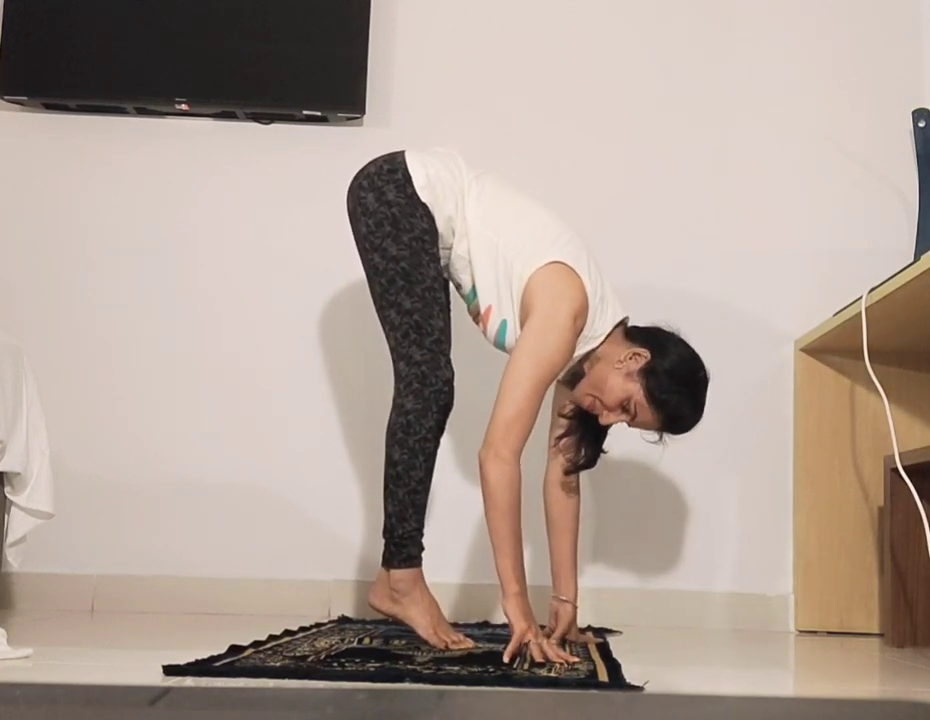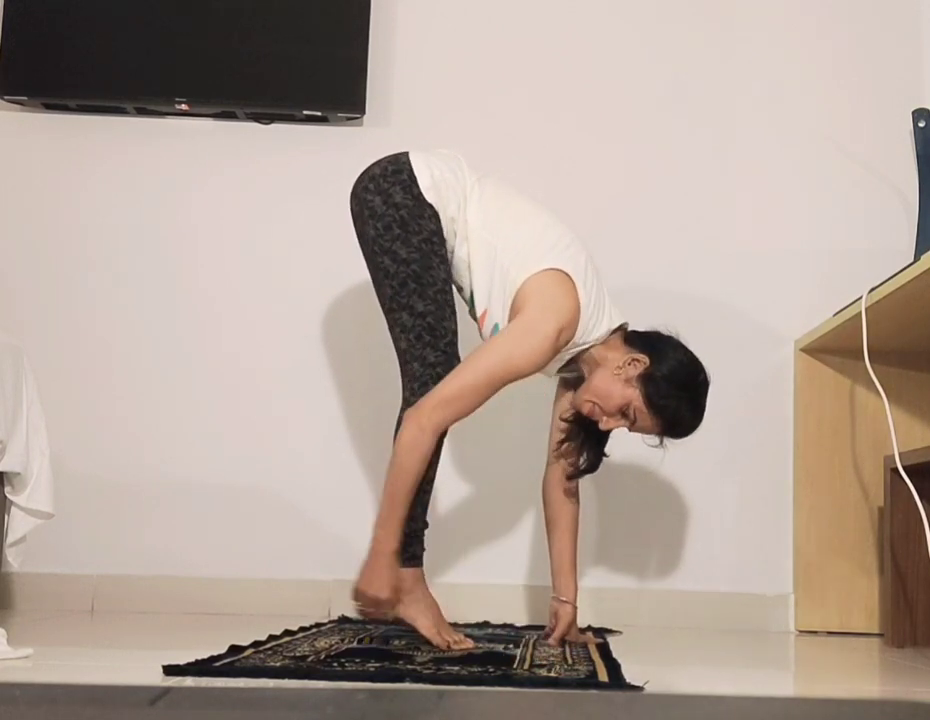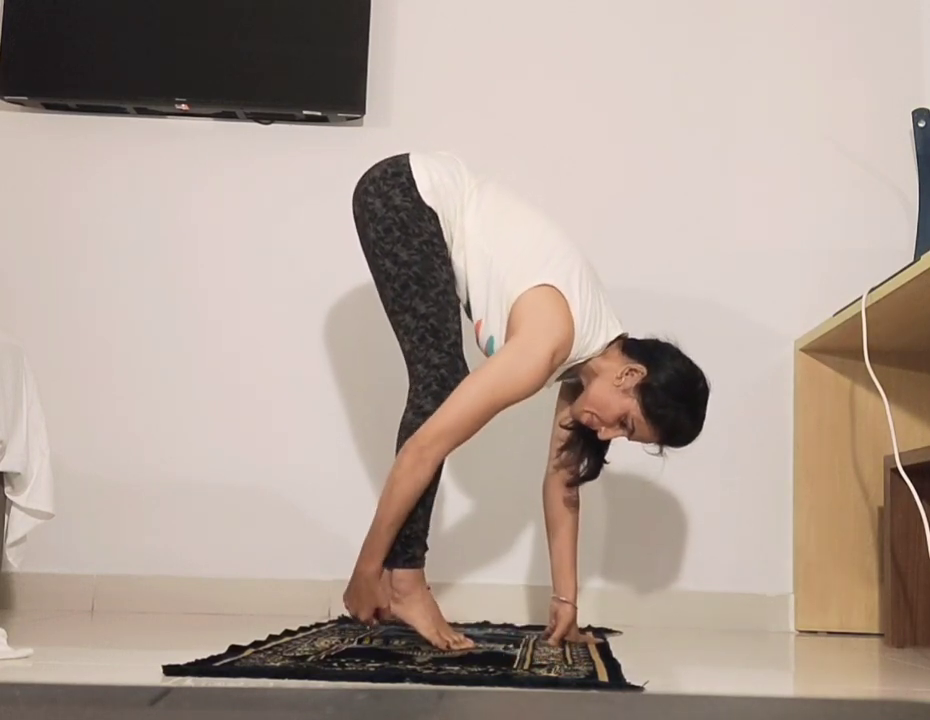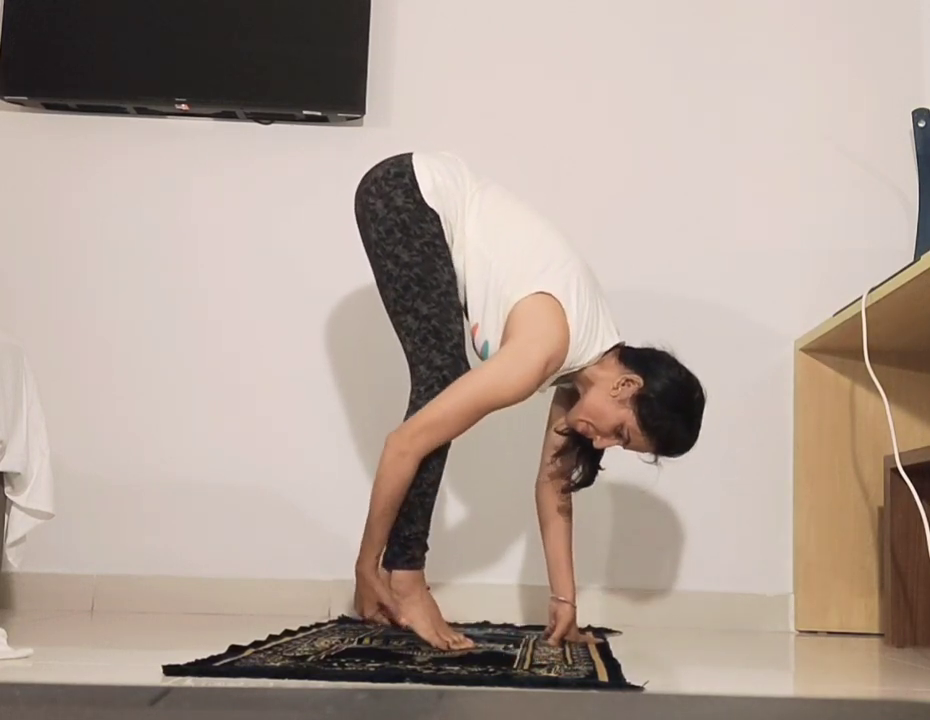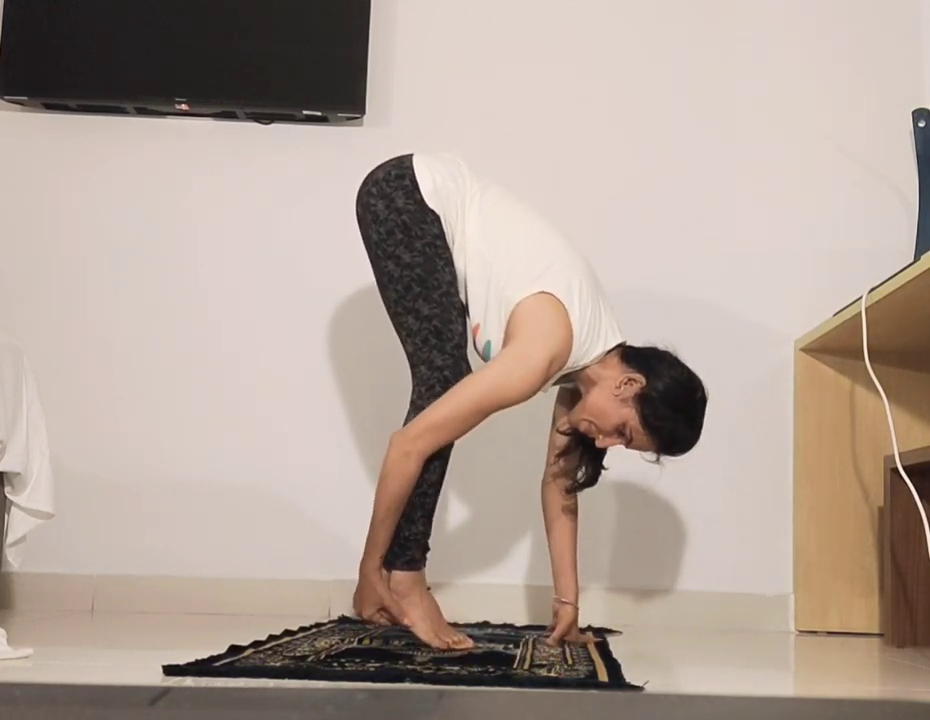
dt=0.5s
person 1, frame 1
left shoulder: (586, 344)
right shoulder: (568, 315)
left elbow: (563, 471)
right elbow: (498, 454)
left wrist: (566, 598)
right wrist: (517, 603)
left hip: (425, 209)
right hip: (398, 192)
left knee: (431, 388)
right knee: (428, 385)
left ankle: (397, 574)
right ankle: (400, 579)
person 1, frame 2
left shoulder: (585, 347)
right shoulder: (557, 323)
left elbow: (562, 474)
right elbow: (422, 419)
left wrist: (565, 597)
right wrist: (381, 557)
left hip: (428, 204)
right hip: (401, 191)
left knee: (437, 379)
right knee: (433, 378)
left ankle: (401, 583)
right ankle: (395, 577)
person 1, frame 3
left shoulder: (586, 354)
right shoulder: (551, 341)
left elbow: (561, 477)
right elbow: (422, 449)
left wrist: (565, 598)
right wrist: (367, 570)
left hip: (439, 203)
right hip: (402, 192)
left knee: (443, 385)
right knee: (441, 379)
left ankle: (400, 576)
right ankle: (403, 580)
person 1, frame 4
left shoulder: (586, 358)
right shoulder: (547, 348)
left elbow: (553, 482)
right elbow: (404, 443)
left wrist: (563, 598)
right wrist: (366, 567)
left hip: (438, 202)
right hip: (404, 193)
left knee: (442, 384)
right knee: (441, 379)
left ankle: (400, 576)
right ankle: (402, 579)
person 1, frame 5
left shoulder: (587, 359)
right shoulder: (550, 348)
left elbow: (560, 482)
right elbow: (408, 445)
left wrist: (566, 599)
right wrist: (370, 570)
left hip: (438, 206)
right hip: (405, 194)
left knee: (444, 389)
right knee: (441, 382)
left ankle: (400, 577)
right ankle: (402, 580)
